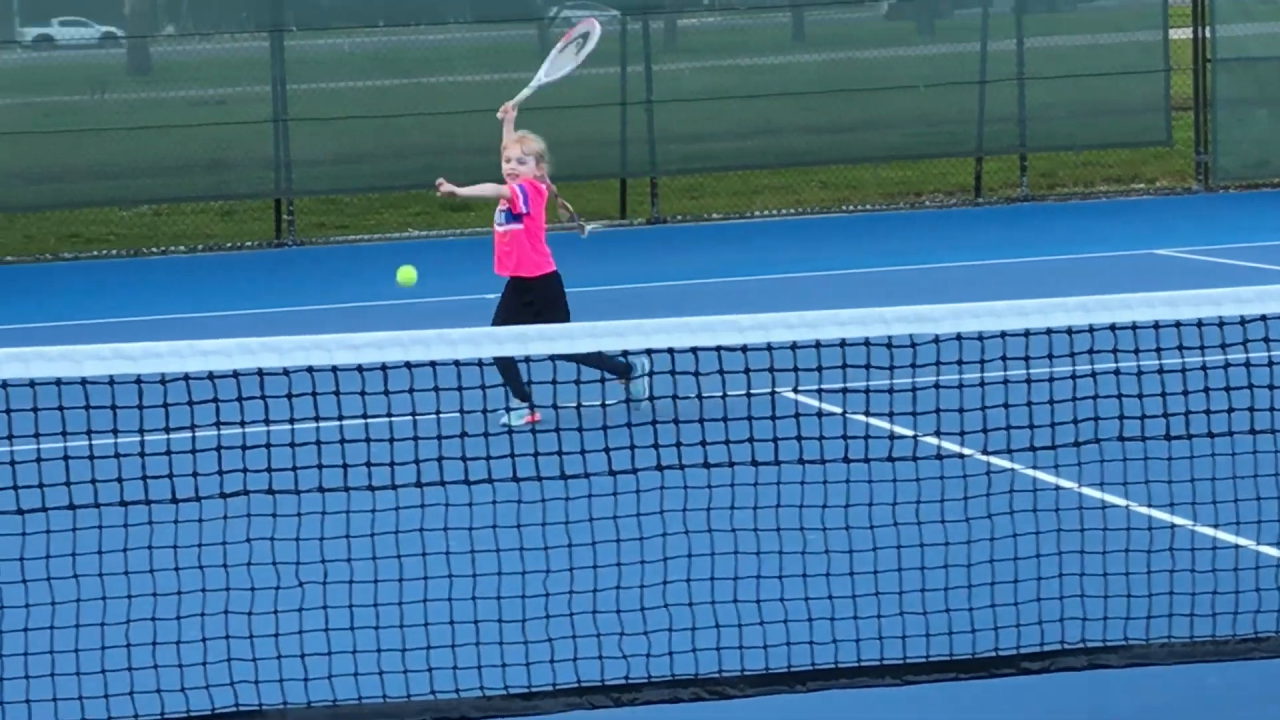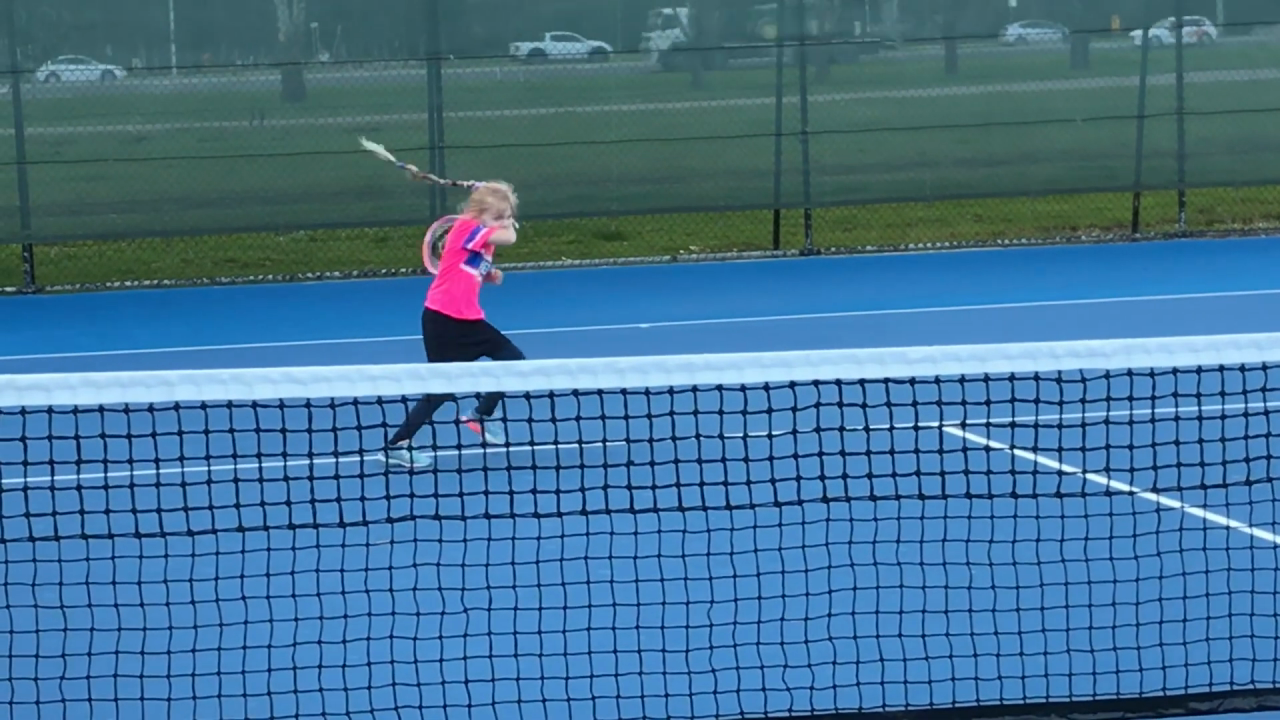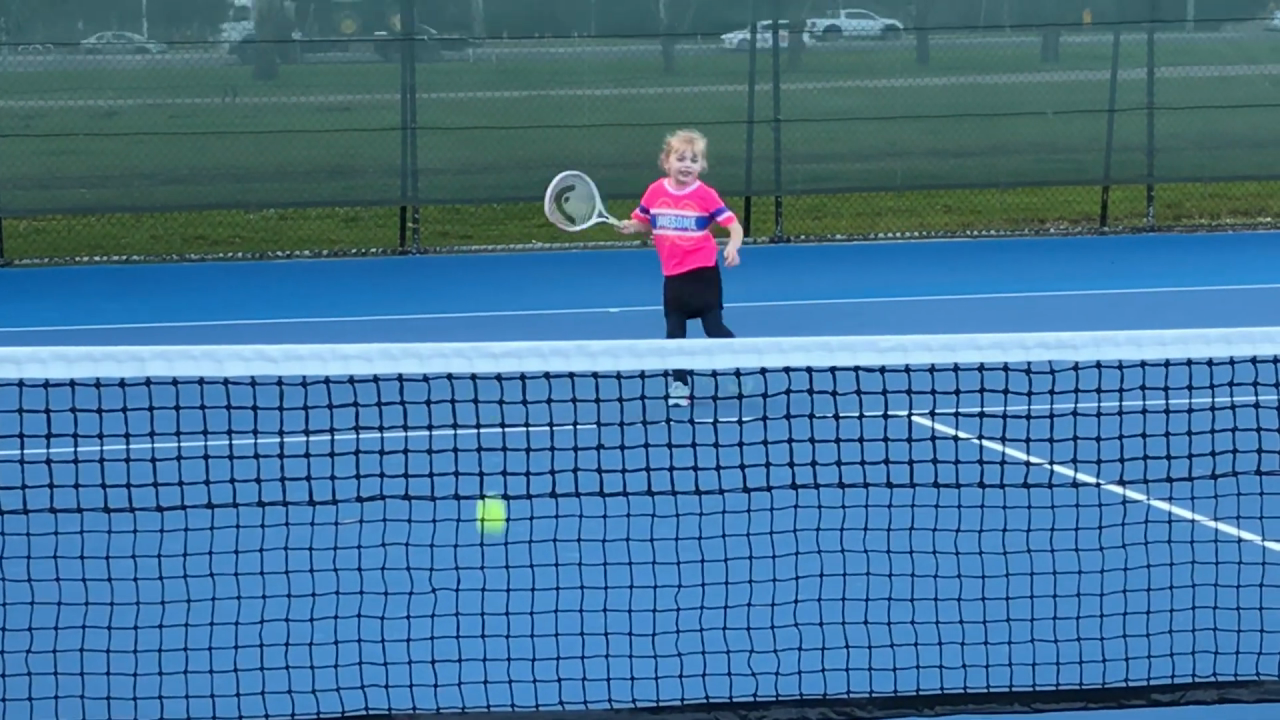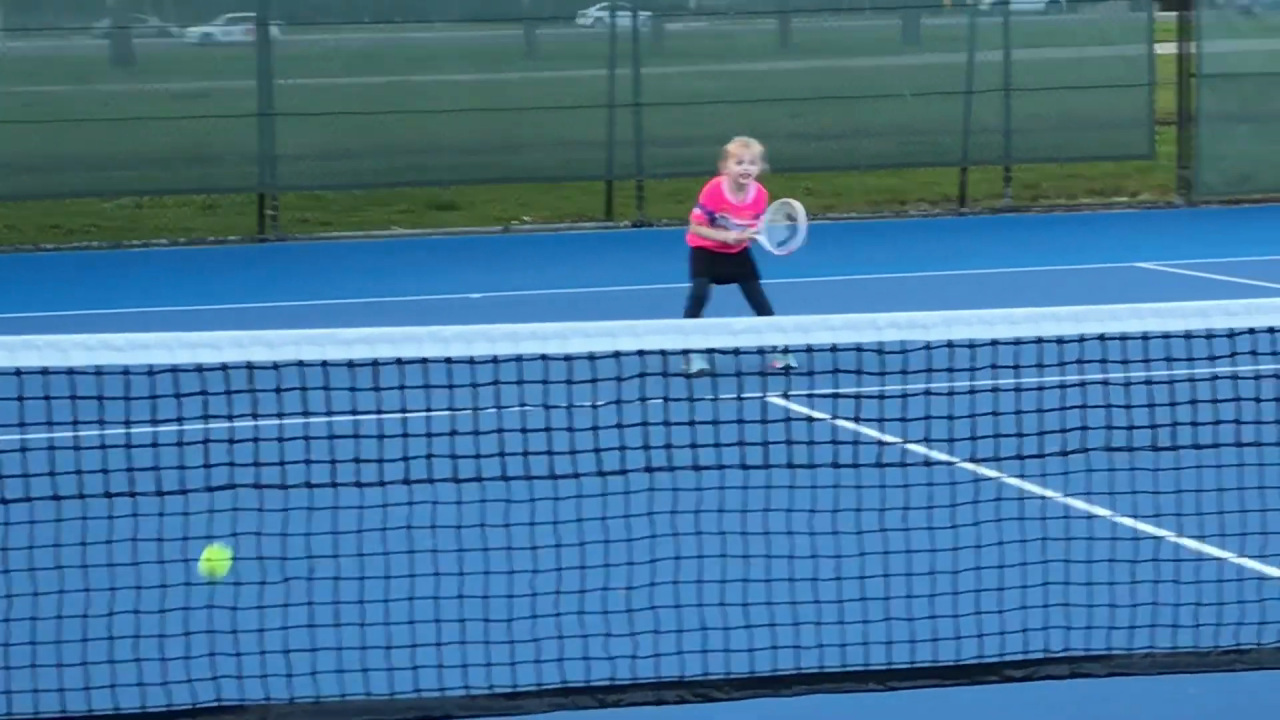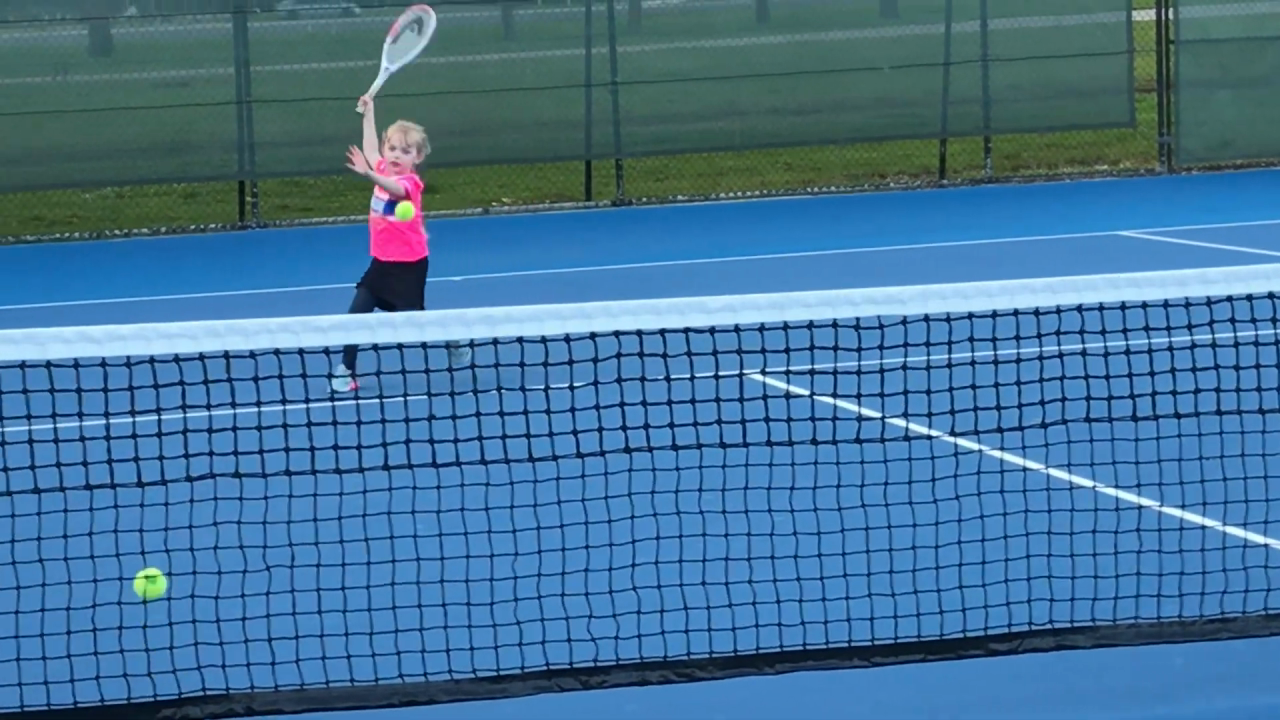
dt=1s
person 1, frame 1
left shoulder: (532, 189)
right shoulder: (515, 185)
left elbow: (496, 190)
right elbow: (507, 152)
left wrist: (457, 190)
right wrist: (508, 121)
left hip: (539, 280)
right hip: (519, 282)
left ankle: (630, 370)
right ankle: (523, 404)
person 1, frame 2
left shoulder: (486, 239)
right shoulder: (465, 227)
right elbow: (509, 238)
left wrist: (493, 274)
right wrist: (506, 223)
left hip: (469, 317)
right hip: (443, 316)
left knee: (514, 359)
left ankle: (481, 416)
right ankle: (400, 443)
person 1, frame 3
left shoulder: (706, 195)
right shoulder: (655, 191)
left elbow: (733, 225)
right elbow: (640, 222)
left wrist: (733, 246)
right wrist: (627, 226)
left hip: (702, 269)
right hip: (673, 272)
left knee: (713, 326)
right knee: (675, 329)
right ankle: (679, 382)
person 1, frame 4
left shoulder: (760, 195)
right shoulder: (713, 190)
left elbow: (756, 229)
right elbow: (695, 227)
left wrist: (749, 235)
right wrist: (725, 236)
left hip: (737, 251)
right hip: (706, 249)
left knee: (759, 300)
right knee: (700, 293)
left ankle: (779, 350)
right ankle: (694, 351)
person 1, frame 5
left shoulder: (410, 180)
right shoulder: (386, 170)
left elbow: (397, 188)
right elbow: (371, 147)
left wrist: (369, 173)
right wrist: (368, 113)
left hip: (408, 262)
right hip: (382, 260)
right knee: (356, 314)
left ankle: (454, 343)
right ankle: (346, 371)
